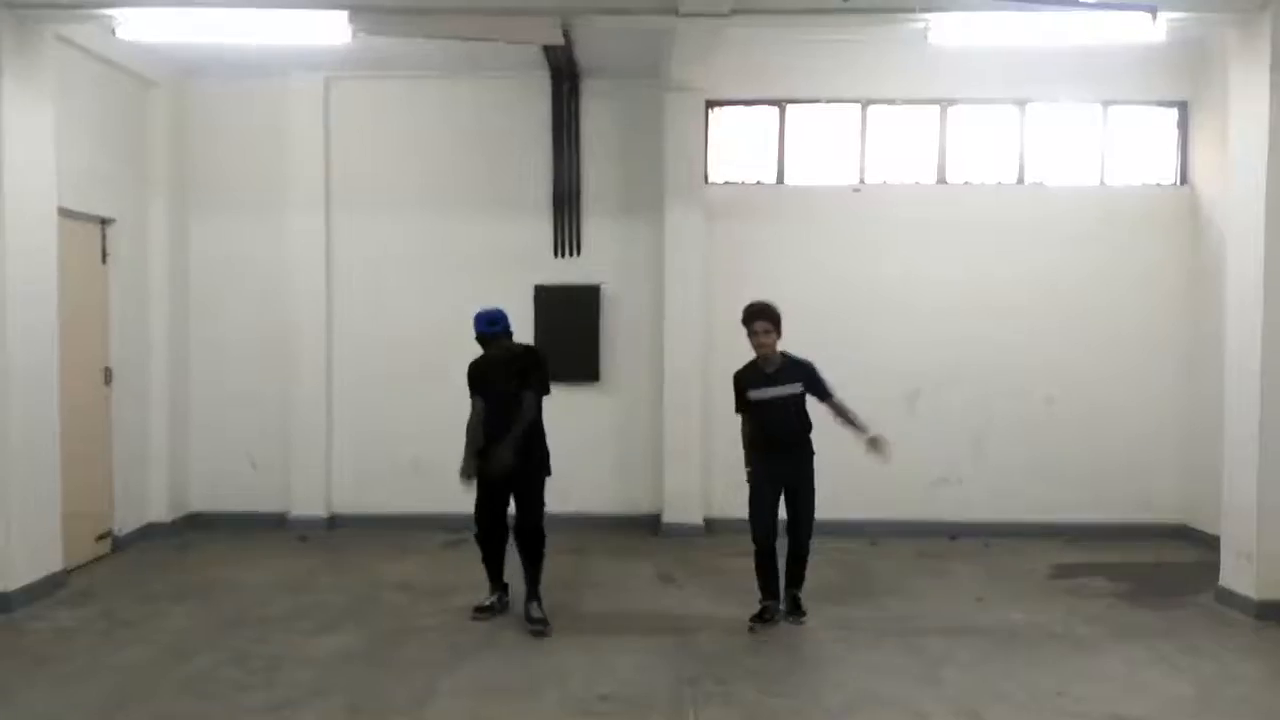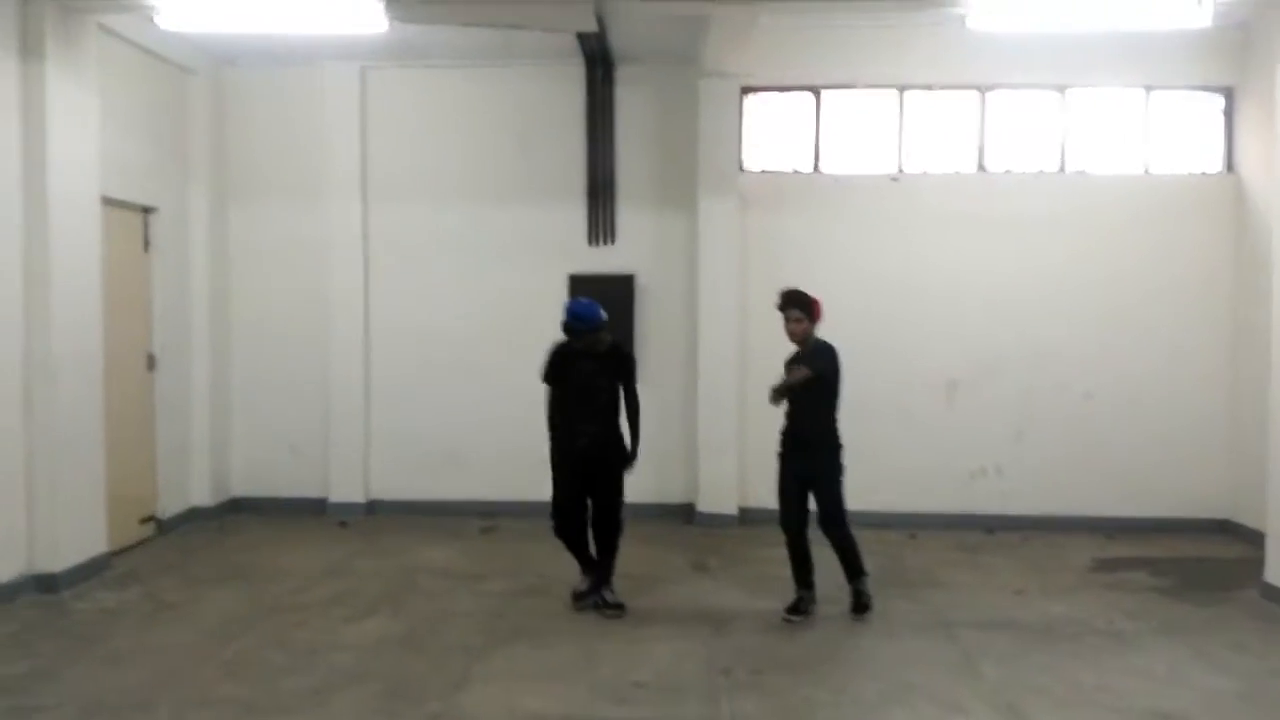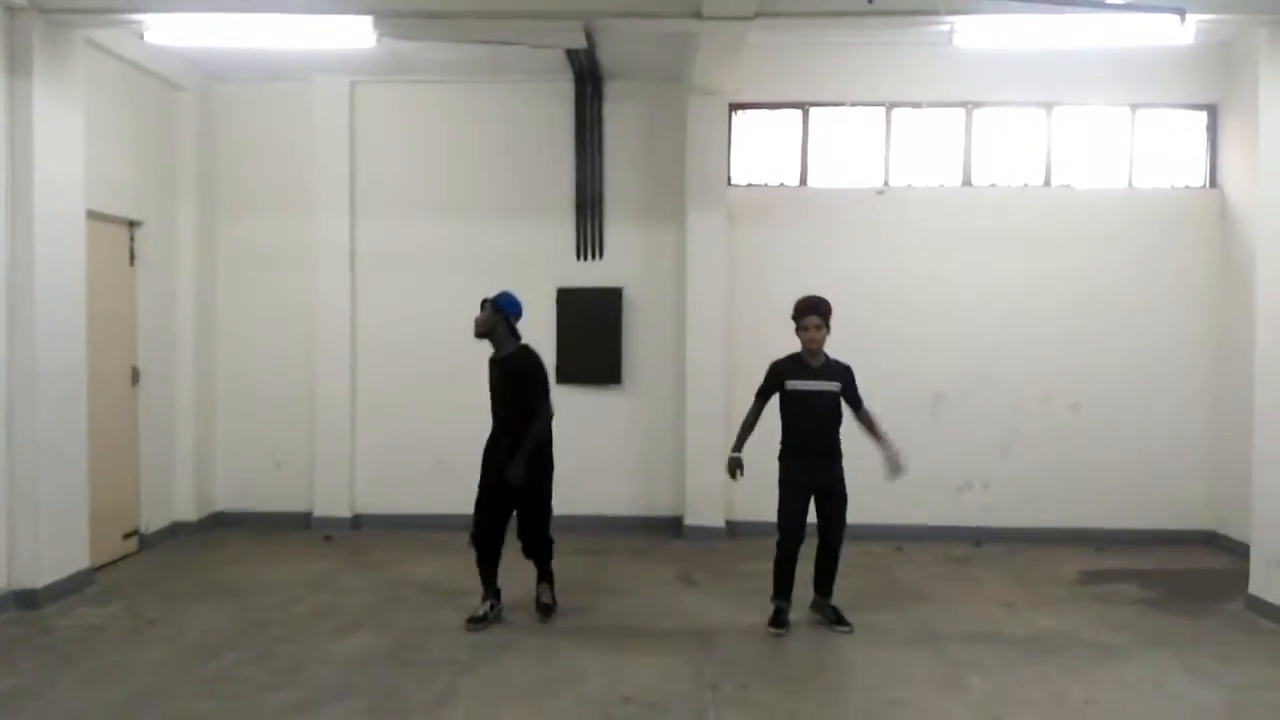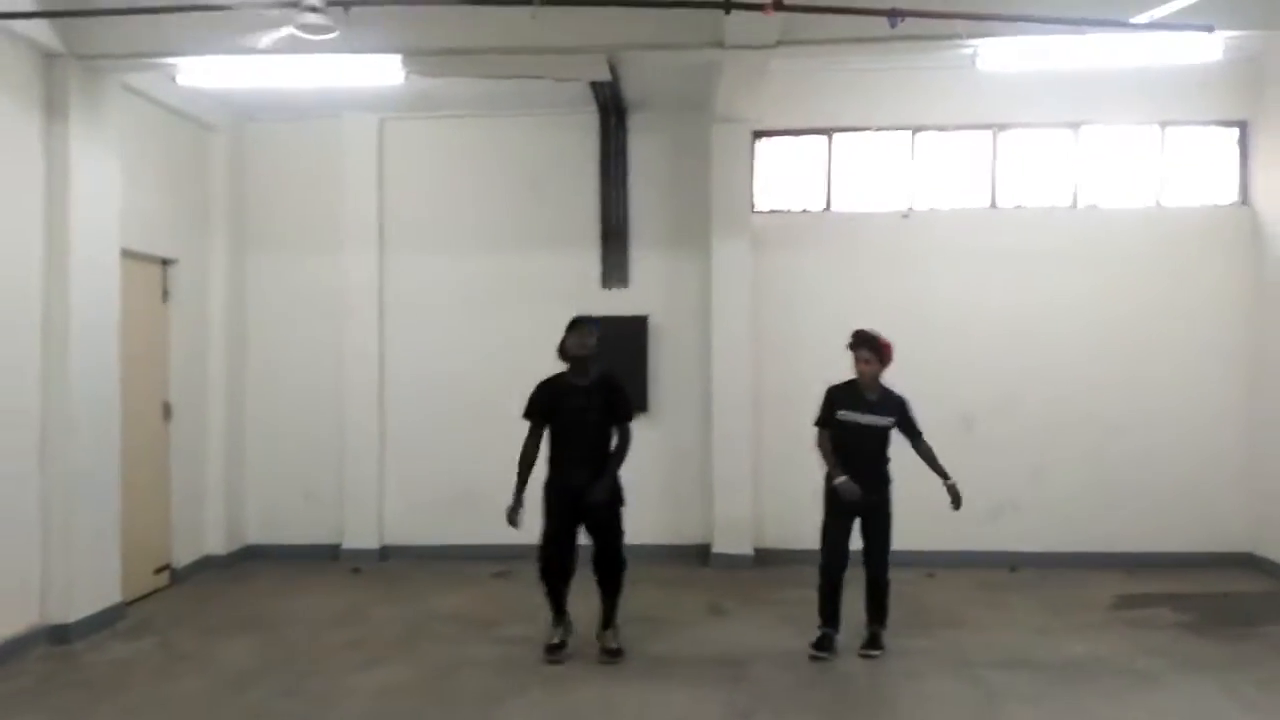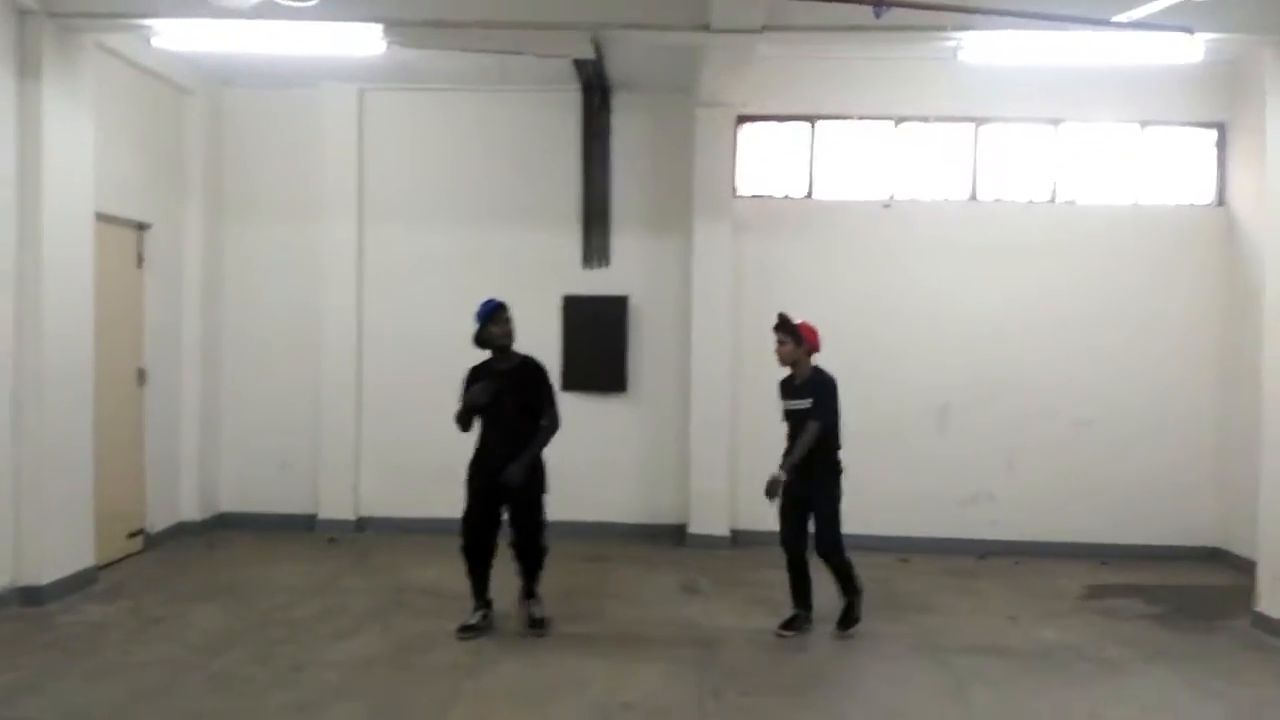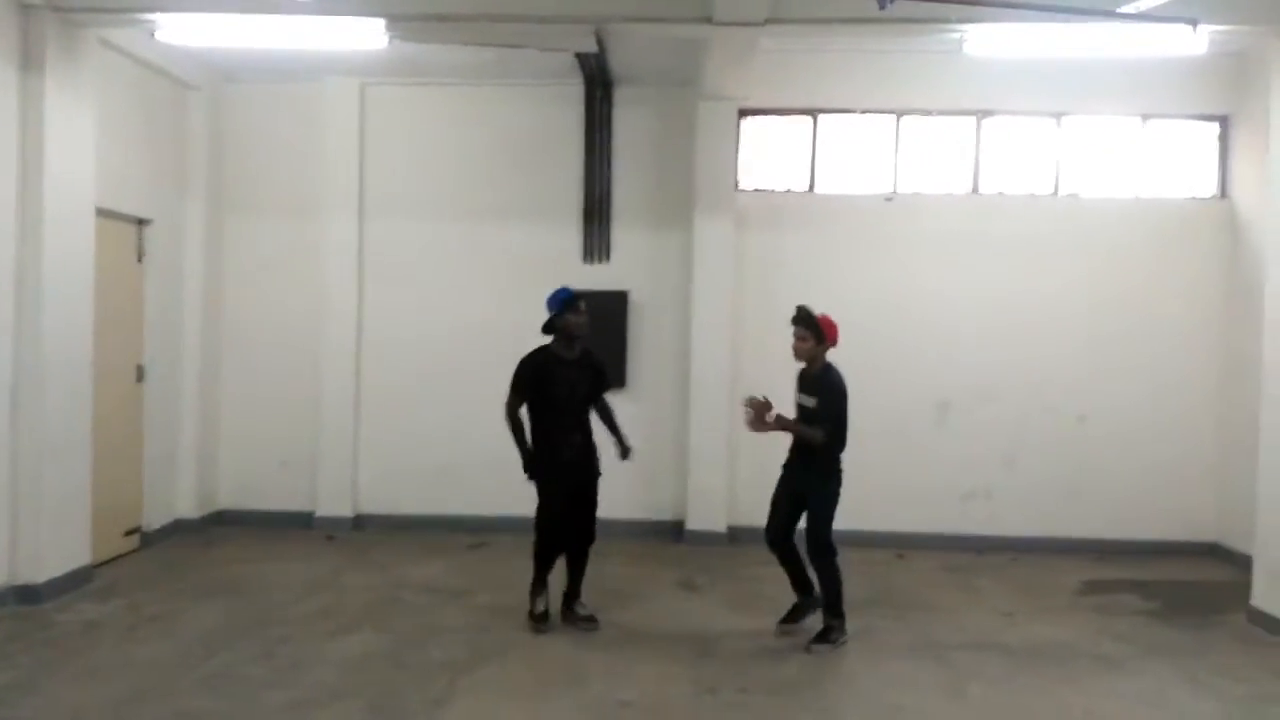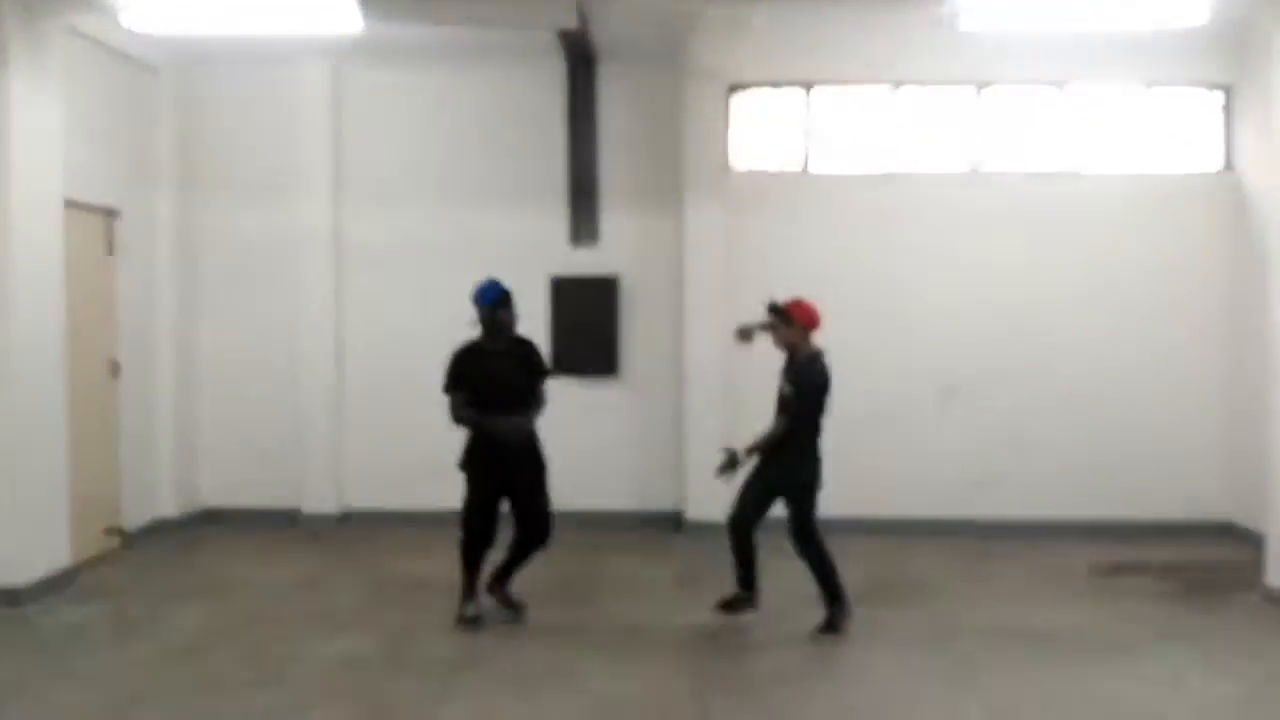
dt=0.7s
person 1, frame 1
left shoulder: (531, 360)
right shoulder: (478, 368)
left elbow: (530, 407)
right elbow: (478, 414)
left wrist: (509, 446)
right wrist: (469, 457)
left hip: (526, 456)
right hip: (490, 457)
left knee: (529, 527)
right knee: (488, 526)
left ankle: (533, 600)
right ankle: (498, 592)
person 1, frame 2
left shoulder: (620, 356)
right shoulder: (562, 354)
left elbow: (630, 397)
right elbow: (554, 399)
left wrist: (635, 444)
right wrist: (555, 441)
left hip: (608, 449)
right hip: (569, 450)
left knee: (607, 519)
right knee: (566, 518)
left ankle: (604, 586)
right ankle: (588, 571)
person 1, frame 3
left shoulder: (526, 362)
right shoulder: (497, 361)
left elbow: (542, 414)
left wrist: (520, 461)
left hip: (530, 461)
right hip: (497, 457)
left knee: (533, 530)
right knee: (484, 530)
left ankle: (544, 582)
right ankle: (491, 600)
person 1, frame 4
left shoulder: (609, 387)
right shoulder: (550, 389)
left elbow: (623, 439)
right elbow: (532, 442)
left wrist: (605, 480)
right wrist: (518, 495)
left hip: (601, 487)
right hip: (562, 488)
left knee: (609, 560)
right knee: (554, 561)
left ankle: (608, 628)
right ankle: (559, 624)
person 1, frame 5
left shoulder: (531, 370)
right shoulder: (478, 375)
left elbow: (551, 422)
right elbow: (464, 425)
left wrist: (524, 462)
right wrist: (469, 405)
left hip: (524, 470)
right hip: (485, 469)
left knee: (528, 540)
right knee: (475, 539)
left ankle: (530, 597)
right ankle: (482, 608)
person 1, frame 6
left shoulder: (590, 362)
right shoulder: (535, 363)
right elbow: (513, 410)
left wrist: (619, 437)
right wrist: (526, 452)
left hip: (584, 459)
right hip: (549, 461)
left knee: (581, 533)
right knee: (552, 531)
left ankle: (572, 600)
right ankle: (539, 592)
person 1, frame 7
left shoulder: (525, 350)
right shoulder: (466, 358)
left elbow: (537, 397)
right elbow: (458, 413)
left wrist: (526, 417)
right wrist: (495, 424)
left hip: (524, 451)
right hip: (486, 453)
left knee: (536, 526)
right knee: (479, 528)
left ankle: (499, 581)
right ankle: (469, 597)
person 2, frame 1
left shoulder: (803, 369)
right shoulder: (744, 378)
left elbow: (833, 404)
right elbow: (748, 422)
left wrist: (865, 432)
right wrist: (749, 466)
left hip: (801, 462)
right hip: (764, 464)
left knee: (800, 533)
right knee: (762, 535)
left ankle: (791, 595)
right ankle: (769, 602)
person 2, frame 2
left shoulder: (824, 353)
right shoulder: (795, 361)
left elbow: (792, 380)
left wrist: (778, 391)
left hip: (823, 453)
right hip: (793, 453)
left knee: (833, 522)
right knee: (792, 526)
left ankle: (859, 584)
right ankle: (805, 593)
person 2, frame 3
left shoulder: (841, 372)
right shoulder: (781, 369)
left elbow: (860, 413)
right elbow: (757, 408)
left wrist: (887, 447)
right wrist: (737, 450)
left hip: (830, 466)
right hip: (796, 465)
left knee: (832, 538)
right knee: (790, 538)
left ankle: (822, 602)
right ankle: (780, 605)
person 2, frame 4
left shoulder: (896, 403)
right shoulder: (837, 395)
left elbow: (918, 443)
right elbow: (823, 441)
left wrist: (947, 480)
right wrist: (839, 477)
left hip: (877, 490)
right hip: (841, 489)
left knee: (876, 564)
right knee: (832, 561)
left ankle: (876, 629)
right ankle: (828, 631)
person 2, frame 5
left shoulder: (824, 383)
right shoulder: (786, 386)
left elbow: (812, 433)
left wrist: (782, 471)
left hip: (824, 476)
right hip: (795, 477)
left knee: (828, 544)
right knee: (792, 545)
left ankle: (852, 599)
right ankle: (802, 611)
person 2, frame 6
left shoulder: (832, 384)
right shoulder: (805, 375)
left elbow: (821, 436)
left wrist: (778, 423)
right wrist: (771, 417)
left hip: (822, 476)
right hip: (796, 470)
left knee: (819, 547)
right knee: (776, 535)
left ankle: (835, 623)
right ankle: (807, 597)
person 2, frame 7
left shoulder: (812, 373)
right shoulder: (798, 356)
left elbow: (784, 425)
right elbow: (784, 328)
left wrist: (744, 455)
right wrist: (756, 328)
left hip: (799, 465)
right hip: (773, 459)
left knee: (805, 537)
right knee: (740, 524)
left ankle: (837, 609)
right ankle: (746, 592)
